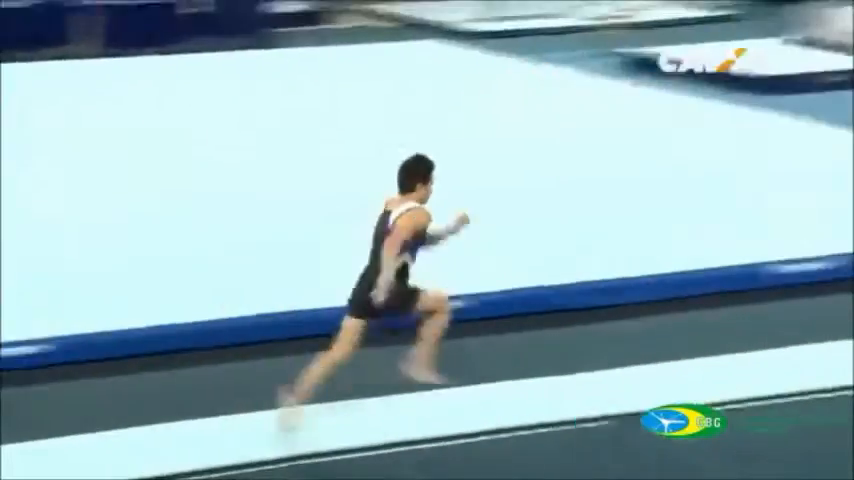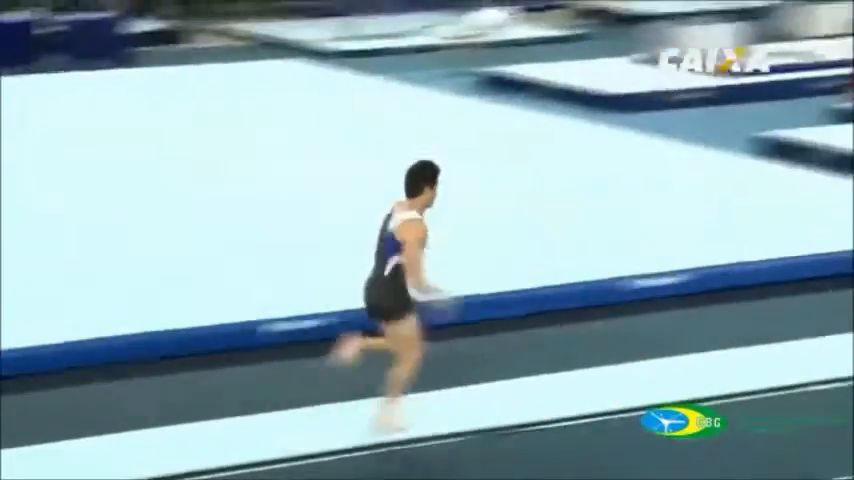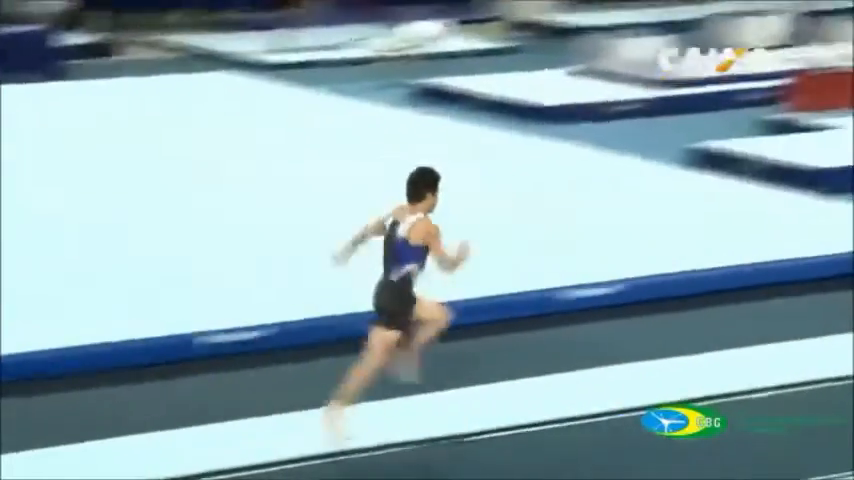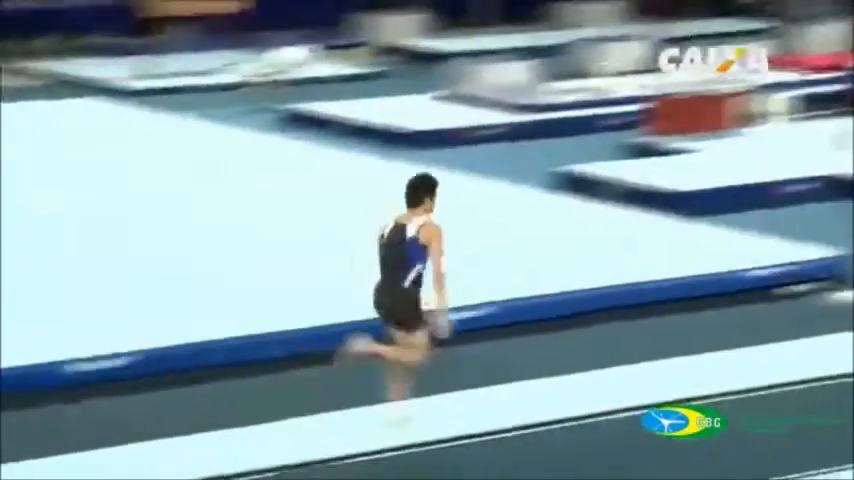
dt=0.1s
person 1, frame 1
left shoulder: (389, 206)
right shoulder: (418, 216)
right elbow: (392, 243)
left wrist: (451, 229)
right wrist: (384, 283)
left hip: (365, 287)
right hip: (389, 290)
left knee: (339, 351)
right knee: (442, 306)
left ankle: (294, 400)
right ankle: (420, 364)
person 1, frame 2
left shoulder: (395, 212)
right shoulder: (415, 227)
right elbow: (415, 279)
right wrist: (432, 292)
left hip: (377, 286)
right hip: (390, 293)
left knee: (401, 345)
right knee: (414, 353)
left ankle: (356, 345)
right ankle: (388, 412)
person 1, frame 3
left shoulder: (394, 215)
right shoulder: (426, 227)
left elbow: (366, 232)
right elbow: (446, 265)
left wrist: (348, 250)
right wrist: (461, 255)
left hip: (387, 291)
right hip: (397, 297)
left knee: (441, 315)
right knee: (374, 362)
left ankle: (404, 355)
right ankle: (335, 412)
person 1, frame 4
left shoulder: (392, 224)
right shoulder: (430, 229)
right elbow: (437, 270)
right wrist: (440, 308)
left hip: (383, 295)
right hip: (403, 299)
left knee: (408, 350)
right knee: (417, 356)
left ankle: (396, 402)
right ankle: (366, 348)
